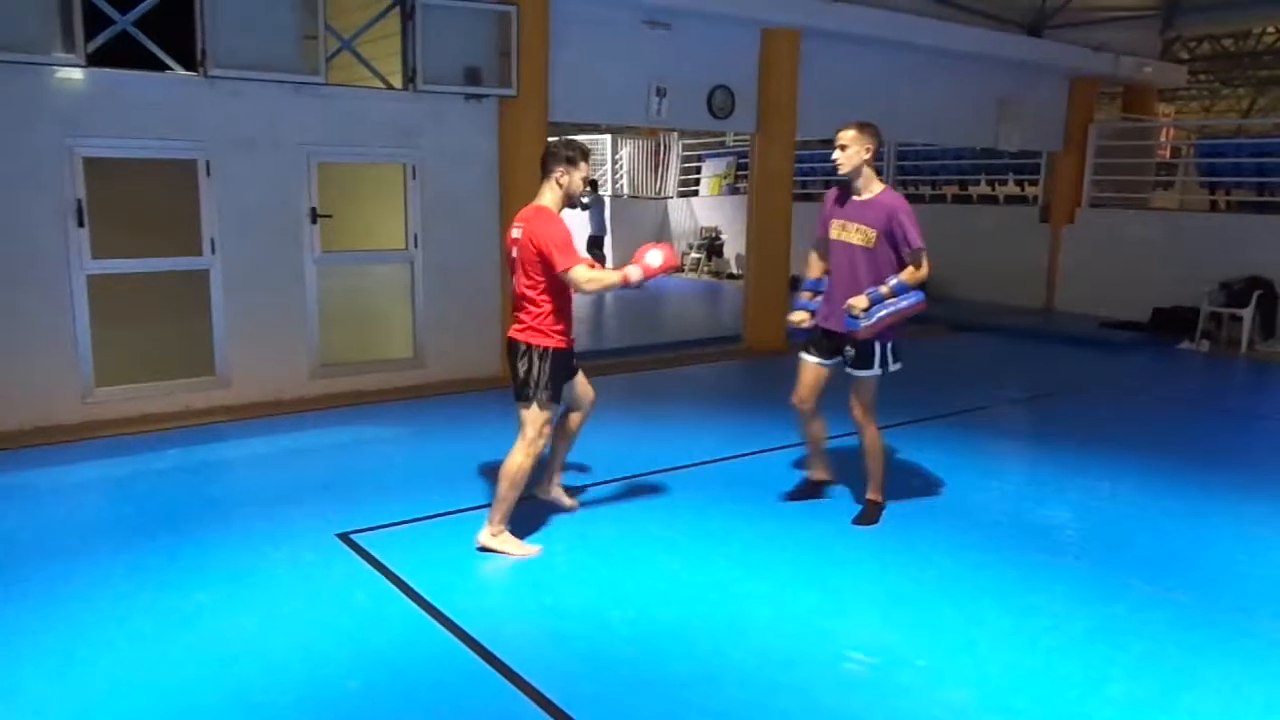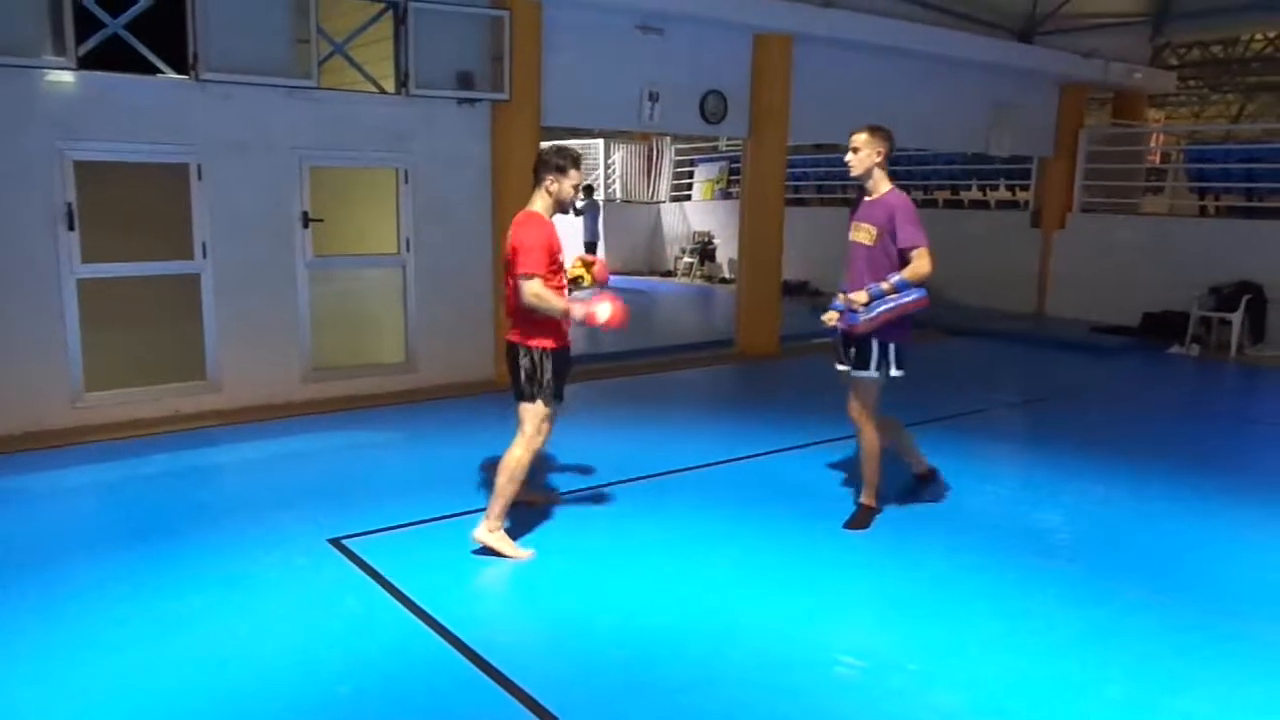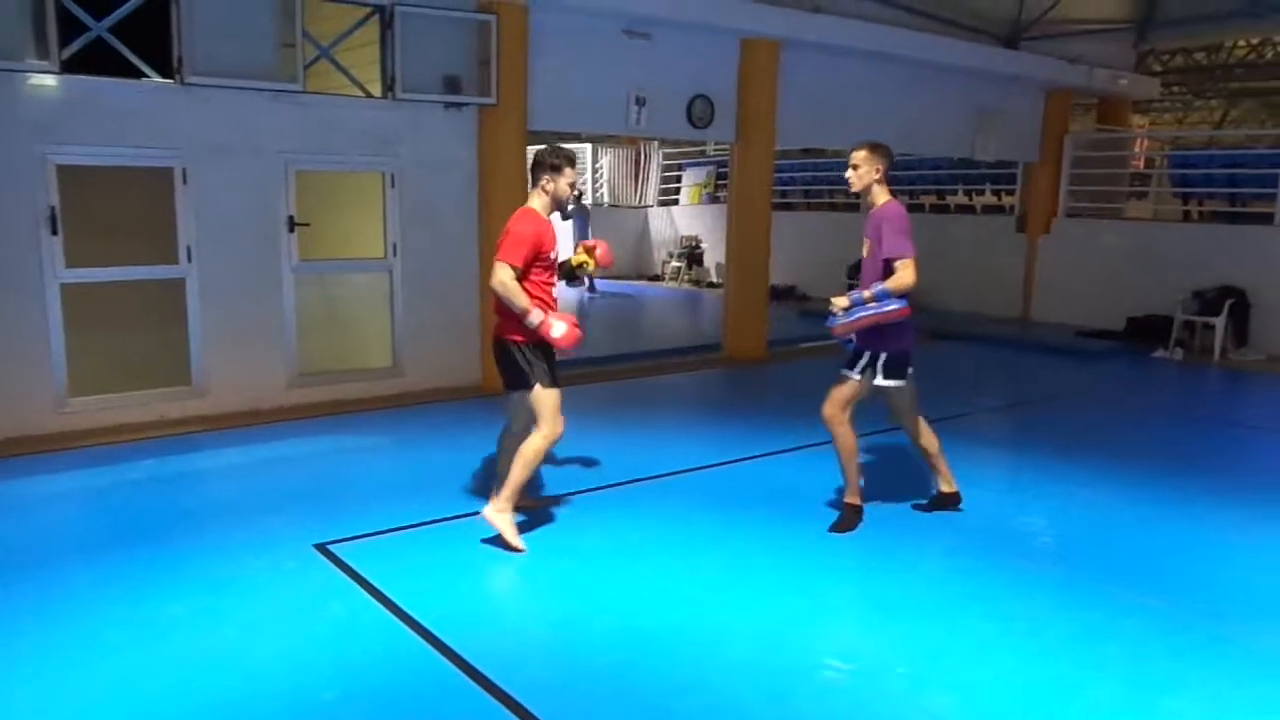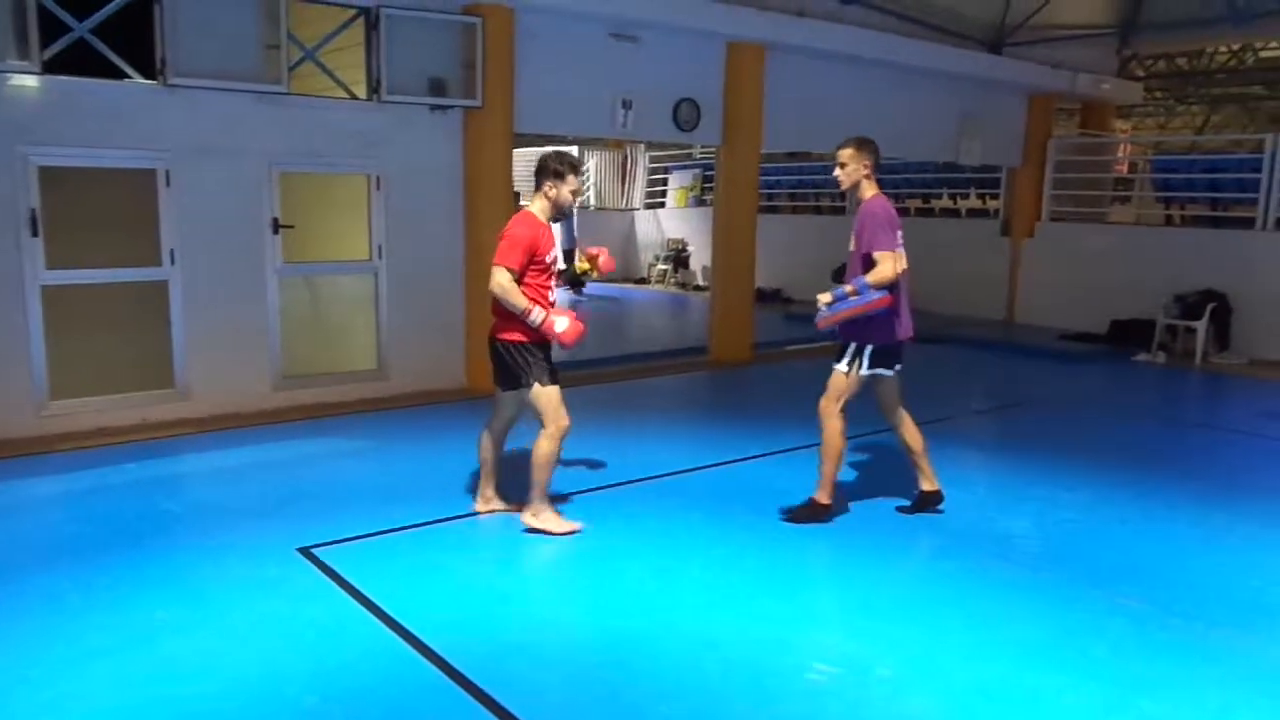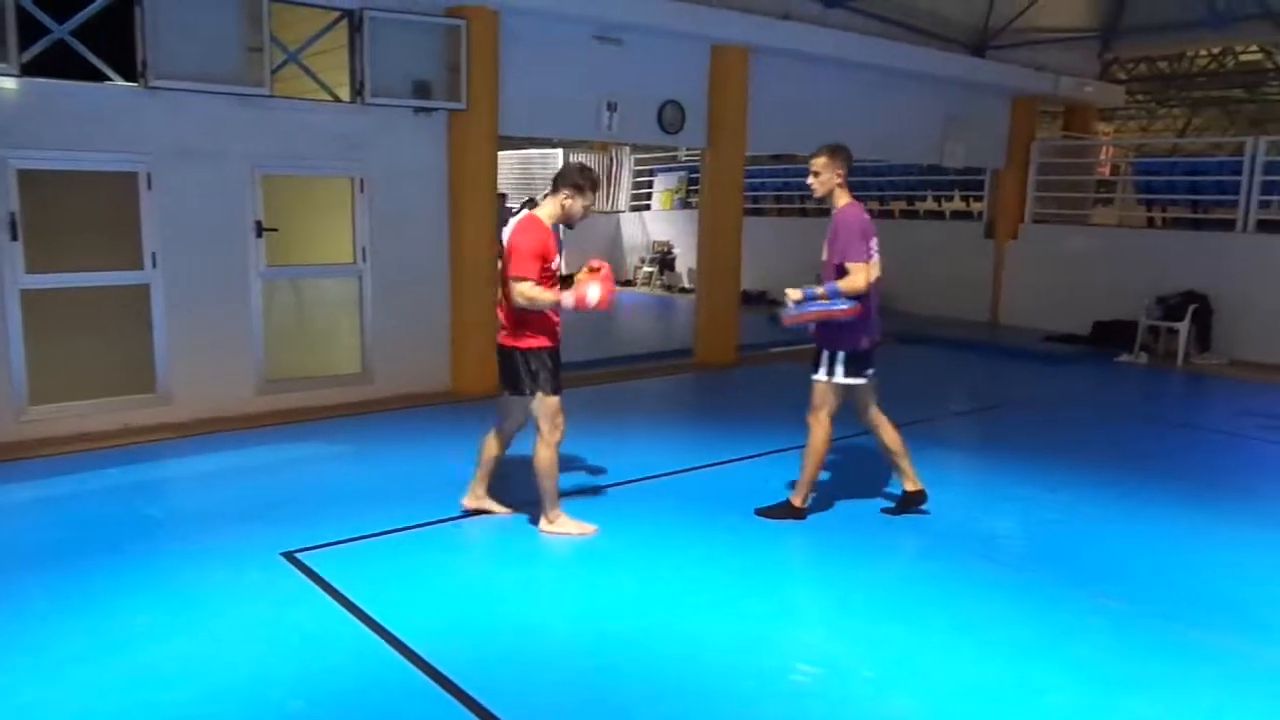
dt=0.2s
person 1, frame 1
left shoulder: (525, 220)
right shoulder: (548, 225)
right elbow: (582, 281)
left wrist: (581, 268)
right wrist: (637, 272)
left hip: (541, 341)
right hip: (540, 346)
left knee: (582, 400)
right knee: (533, 438)
left ankle: (551, 483)
right ankle: (494, 529)
person 1, frame 2
left shoulder: (531, 223)
right shoulder: (537, 230)
right elbow: (532, 295)
left wrist: (571, 277)
right wrist: (580, 311)
left hip: (538, 344)
right hip: (538, 346)
left knee: (541, 421)
right knee: (531, 436)
left ankle: (515, 488)
right ankle: (492, 525)
person 1, frame 3
left shoulder: (538, 223)
right shoulder: (528, 224)
right elbow: (501, 281)
right wrist: (541, 321)
left hip: (525, 339)
right hip: (522, 340)
left knee: (521, 421)
right knee: (550, 427)
left ankle: (506, 493)
right ankle: (501, 506)
person 1, frame 4
left shoulder: (541, 227)
right shoulder: (524, 228)
right elbow: (499, 284)
right wrist: (543, 319)
left hip: (521, 340)
right hip: (519, 341)
left knee: (501, 420)
right knee: (557, 423)
left ankle: (486, 496)
right ankle: (537, 509)
person 1, frame 5
left shoulder: (540, 229)
right shoulder: (532, 233)
right elbow: (522, 295)
left wrist: (574, 283)
right wrist: (572, 298)
left hip: (524, 344)
right hip: (530, 346)
left knee: (509, 422)
right knee: (551, 430)
left ankle: (477, 493)
right ankle: (552, 516)
person 2, frame 1
left shoulder: (893, 206)
right shoulder: (833, 199)
left elbow: (919, 269)
left wrist: (873, 296)
right wrist: (805, 303)
left hip: (869, 329)
right hip: (828, 321)
left knee: (861, 413)
right knee: (803, 400)
left ankle: (874, 496)
right ankle: (819, 474)
person 2, frame 2
left shoulder: (898, 205)
right shoulder: (860, 203)
left elbow: (922, 266)
left wrist: (873, 292)
right wrist: (839, 304)
left hip: (880, 328)
left knee: (863, 413)
right knee: (864, 410)
left ankle: (868, 500)
right ankle: (920, 467)
person 2, frame 3
left shoulder: (891, 215)
right shoulder: (875, 214)
left elbow: (906, 278)
left wrist: (854, 299)
right wrist: (852, 309)
left hip: (882, 338)
right hip: (880, 335)
left knee: (833, 411)
right knee: (908, 416)
left ankle: (852, 501)
right ankle: (947, 488)
person 2, frame 4
left shoulder: (874, 211)
right shoulder: (878, 208)
left elbow: (887, 271)
left wrist: (838, 294)
right wrist: (846, 297)
left hip: (872, 331)
right hip: (883, 329)
left knee: (830, 406)
right knee: (893, 409)
left ankle: (823, 499)
right ankle: (929, 488)
person 2, frame 5
left shoulder: (846, 220)
right shoulder: (854, 216)
left elbow: (859, 281)
left wrist: (808, 294)
right wrist: (820, 297)
left hip: (843, 338)
right hip: (855, 334)
left knee: (818, 417)
right knee: (870, 413)
left ankle: (798, 502)
right ankle: (912, 487)
